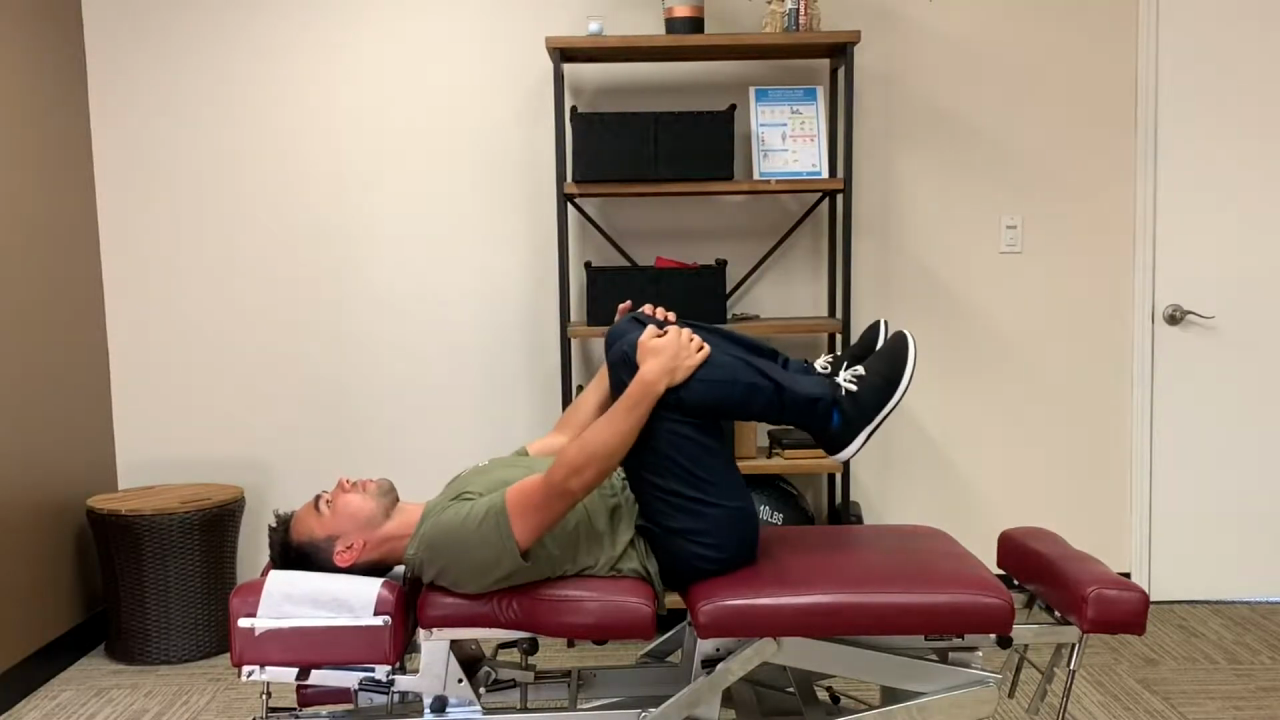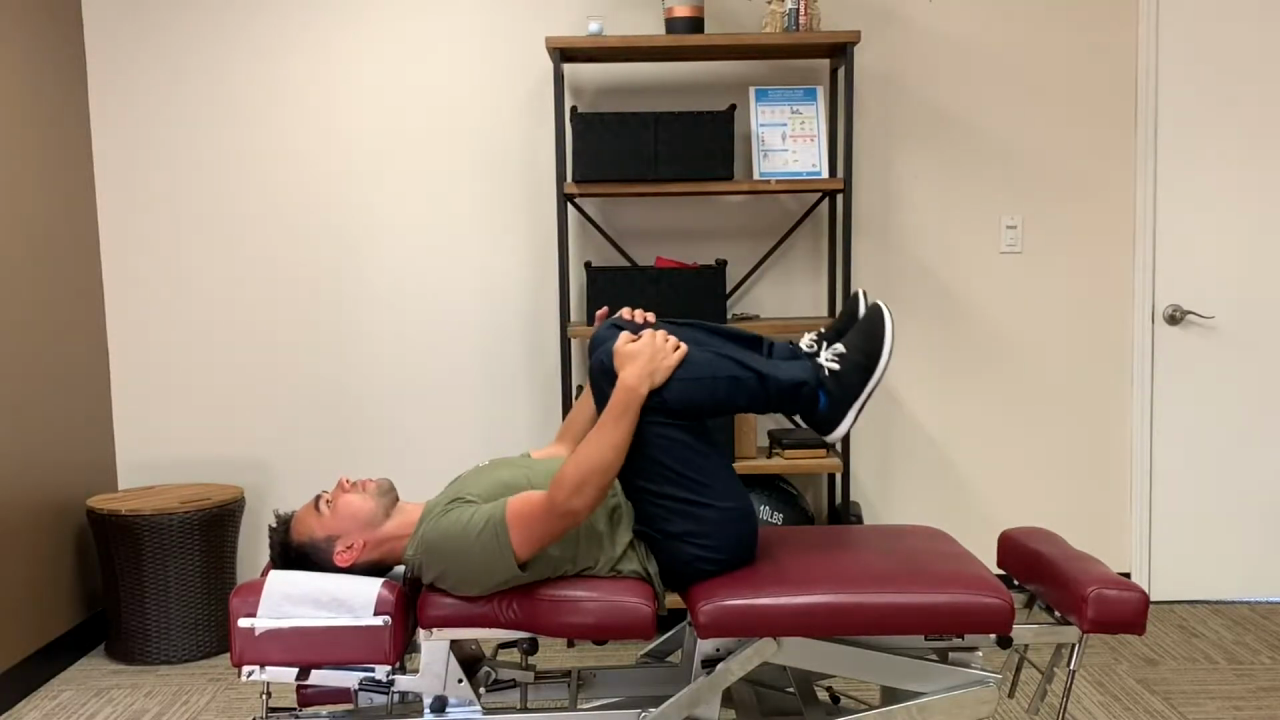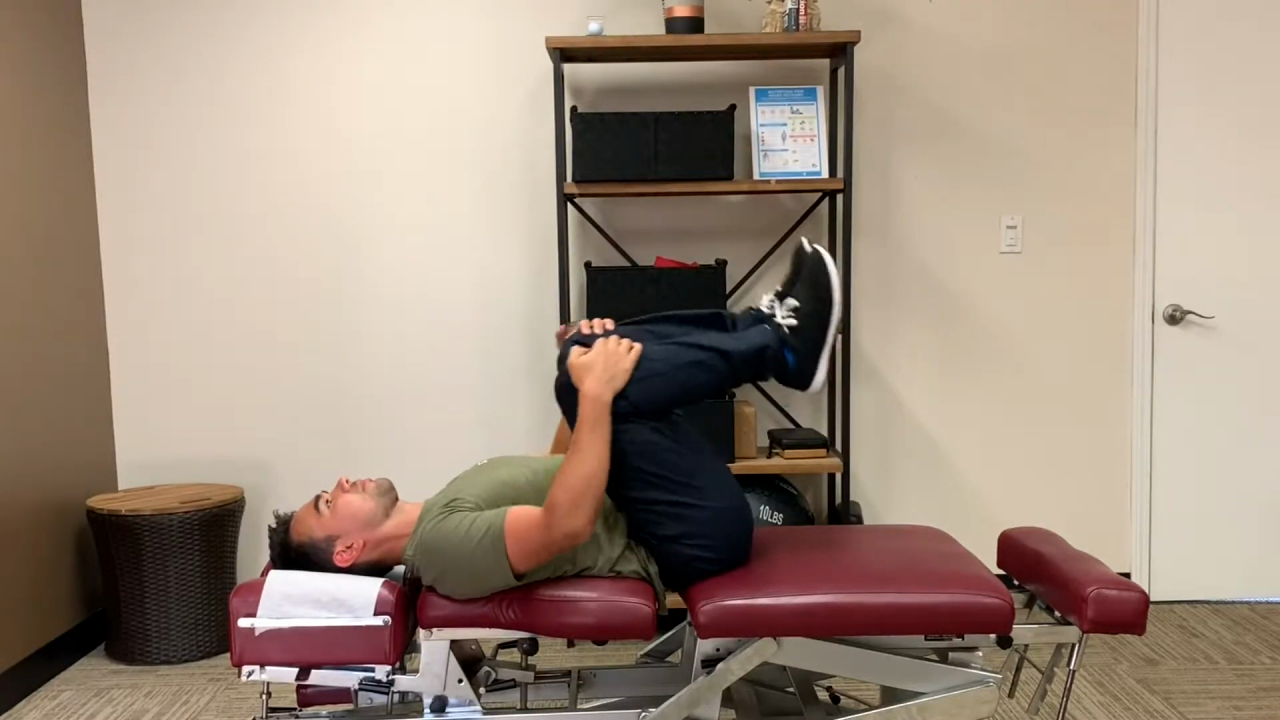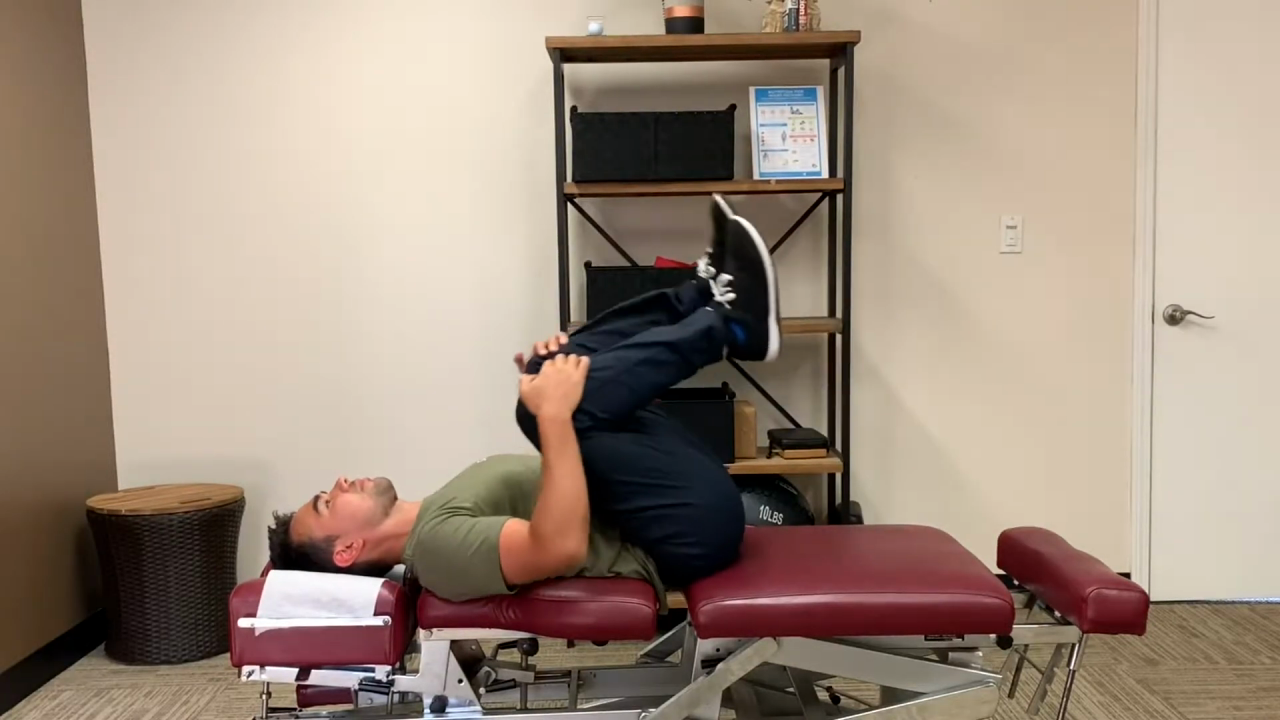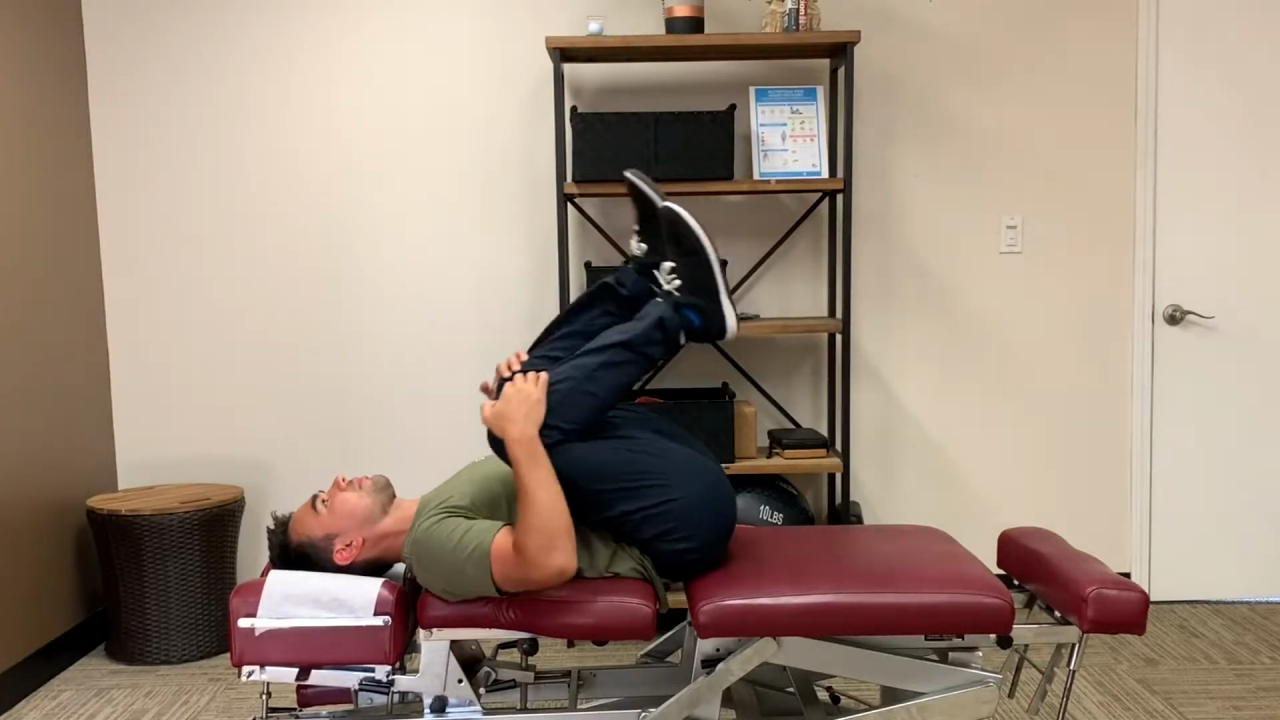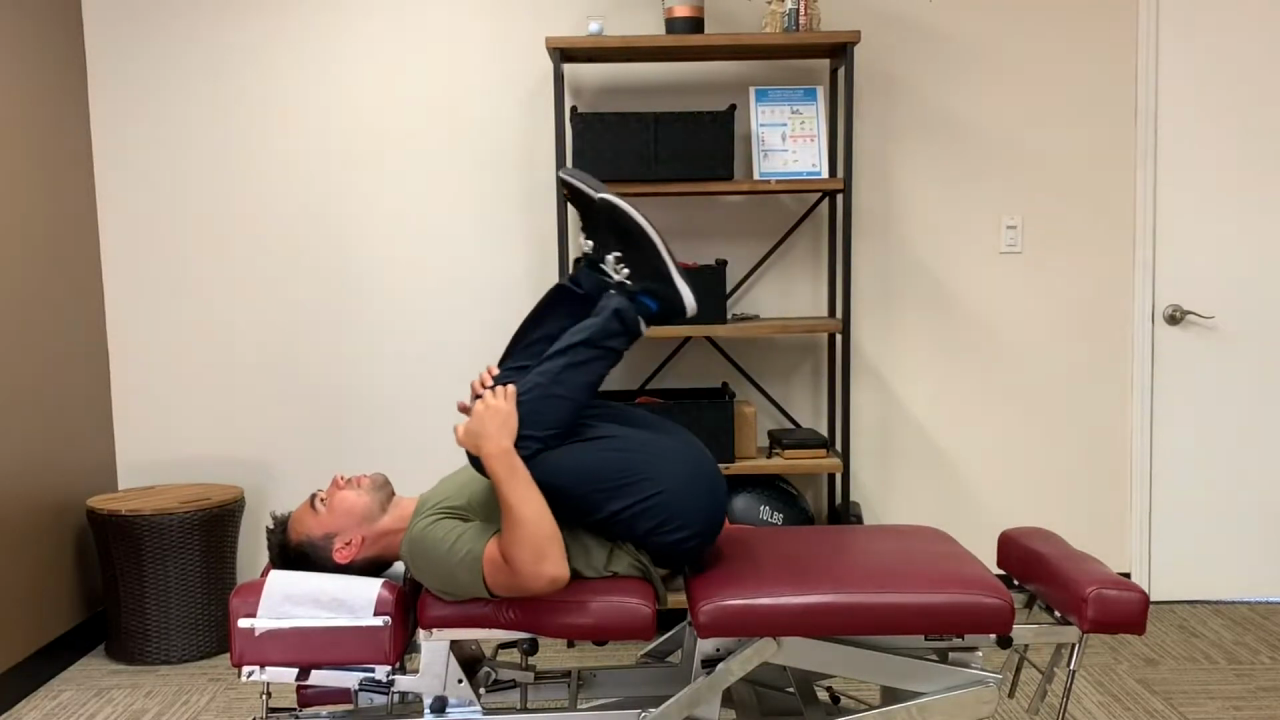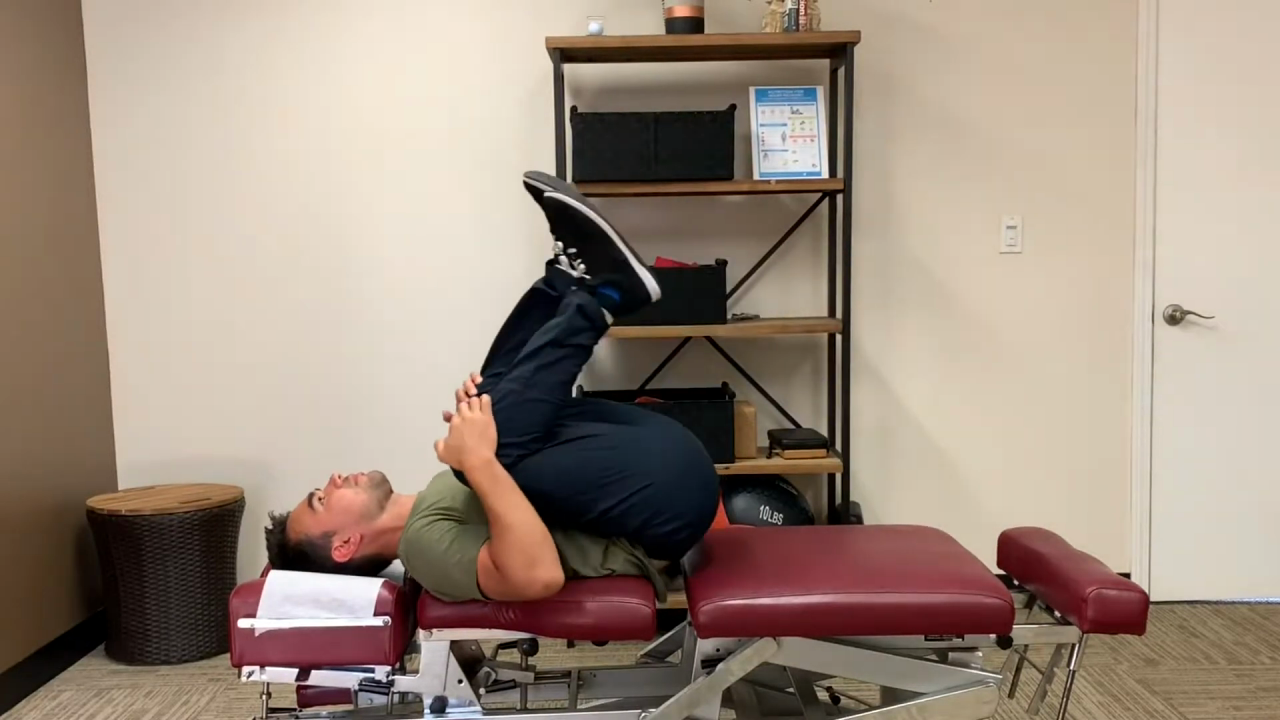
dt=0.2s
person 1, frame 1
left shoulder: (455, 505)
right shoulder: (447, 542)
left elbow: (560, 442)
right elbow: (569, 479)
left wrist: (634, 357)
right wrist: (652, 377)
left hip: (639, 502)
right hip: (697, 541)
left knee: (638, 339)
right knee: (649, 360)
left ankle: (819, 386)
right ankle: (830, 408)
person 1, frame 2
left shoulder: (451, 508)
right shoulder: (445, 543)
left elbow: (562, 453)
right elbow: (570, 502)
left wrist: (619, 366)
right wrist: (632, 383)
left hip: (638, 504)
right hip: (698, 541)
left knee: (616, 346)
right knee: (630, 368)
left ankle: (806, 363)
right ankle: (819, 388)
person 1, frame 3
left shoulder: (450, 513)
right shoulder: (442, 545)
left elbow: (562, 462)
right elbow: (568, 524)
left wrist: (589, 372)
right wrist: (595, 393)
left hip: (640, 503)
right hip: (701, 538)
left knee: (598, 359)
right knee: (591, 382)
left ankle: (768, 328)
right ankle: (779, 344)
person 1, frame 4
left shoulder: (445, 514)
right shoulder: (438, 547)
left elbow: (557, 471)
right elbow: (564, 545)
left wrist: (553, 385)
right wrist: (552, 415)
left hip: (688, 497)
right hip: (696, 526)
left knee: (564, 371)
right knee: (564, 399)
left ankle: (708, 300)
right ankle: (728, 322)
person 1, frame 5
left shoulder: (437, 514)
right shoulder: (435, 545)
right elbow: (553, 559)
left wrist: (522, 395)
right wrist: (520, 433)
right hip: (687, 513)
left knee: (539, 381)
left ankle: (651, 279)
right ankle: (679, 307)
person 1, frame 6
left shoulder: (436, 512)
right shoulder: (432, 545)
right elbow: (545, 569)
left wrist: (506, 397)
right wrist: (496, 448)
left knee: (520, 394)
right ankle: (629, 299)
person 1, frame 7
left shoulder: (433, 510)
right shoulder: (429, 545)
right elbow: (538, 574)
left wrist: (492, 404)
right wrist: (478, 460)
left ankle: (594, 281)
right ankle: (593, 295)
